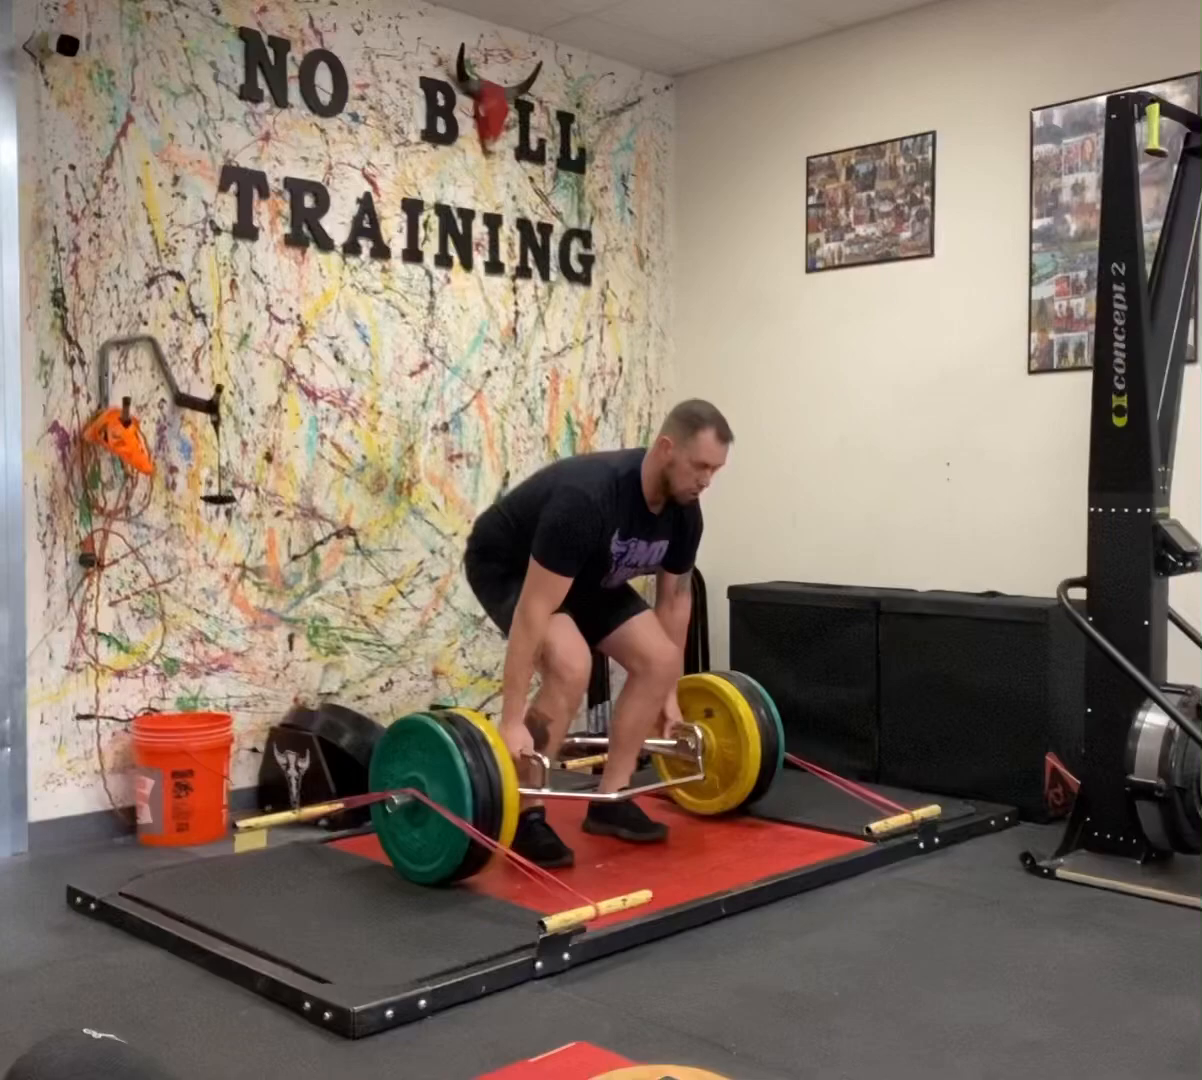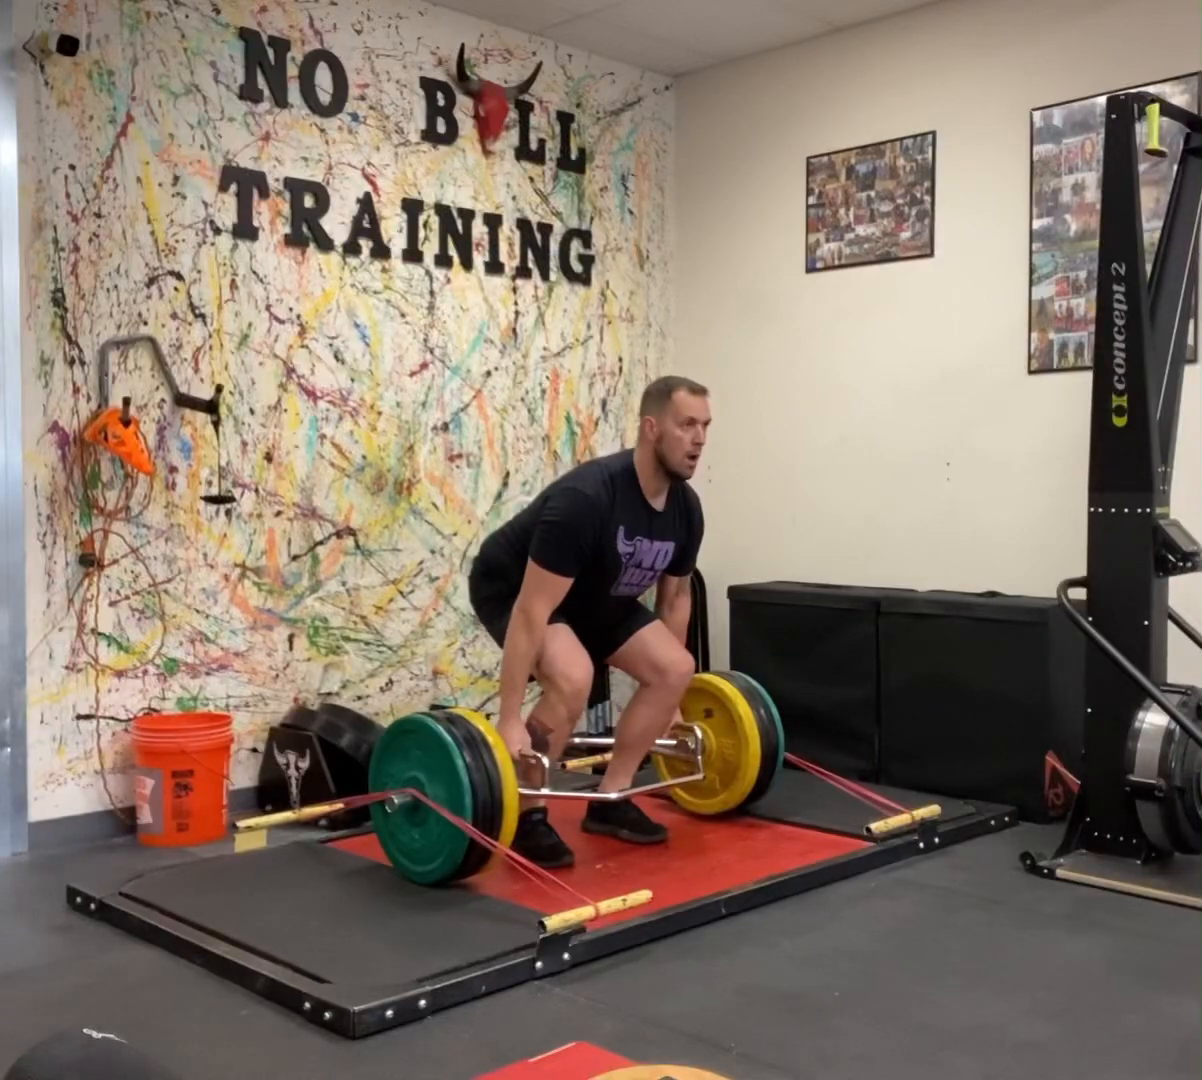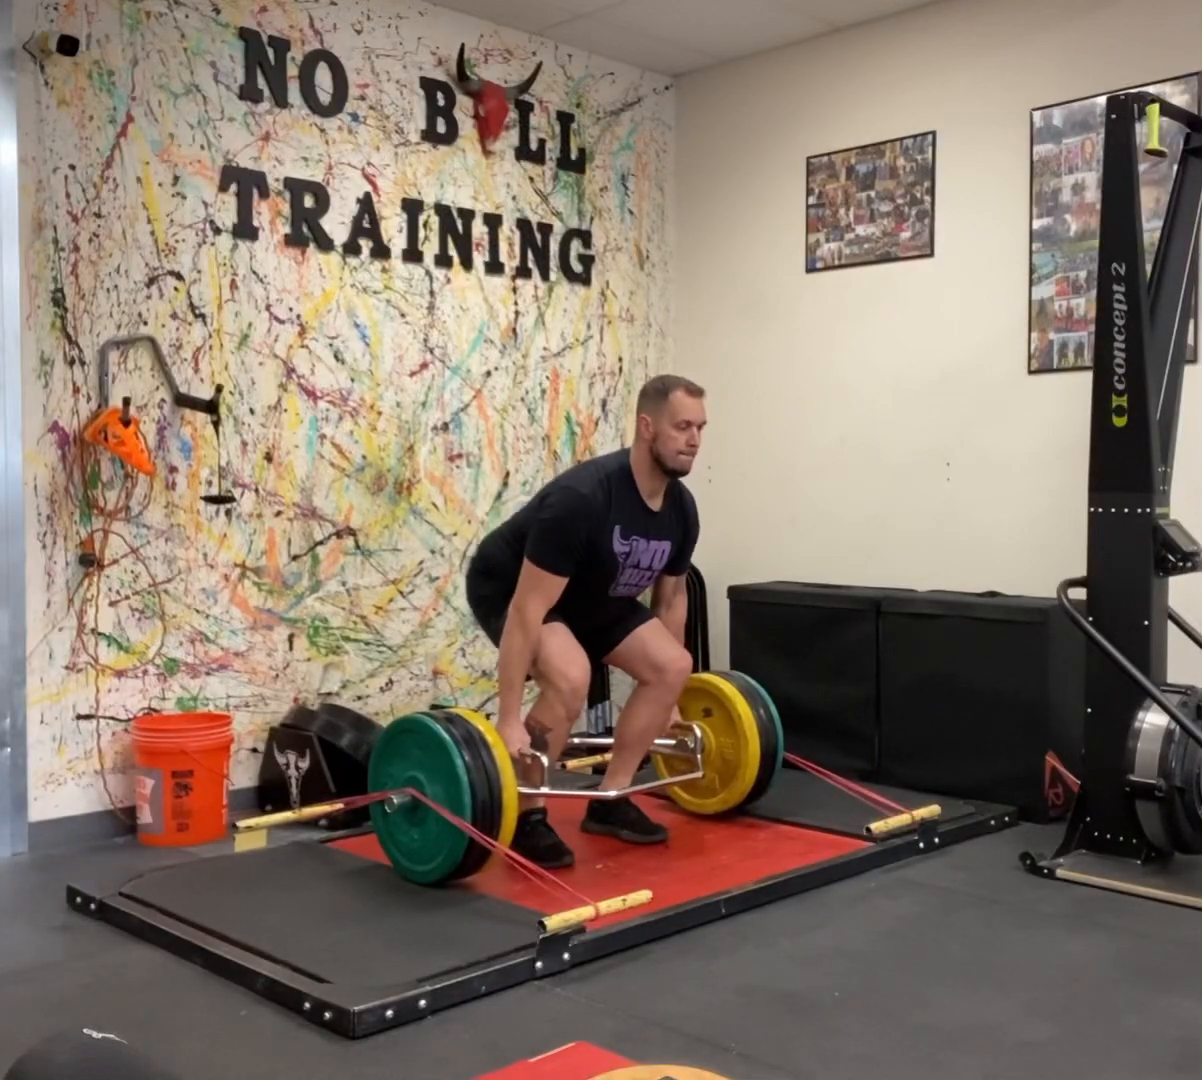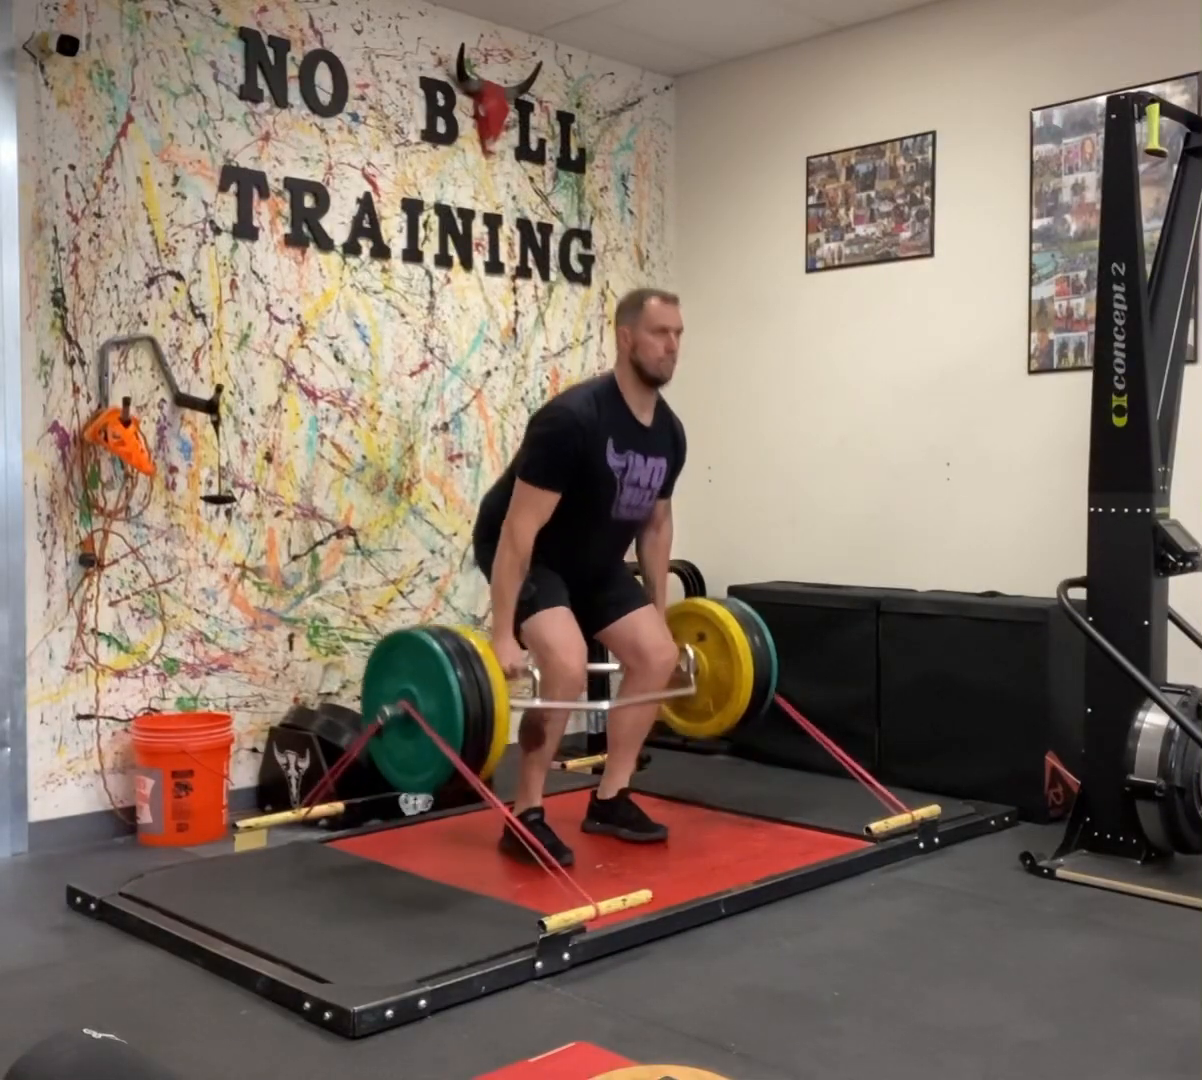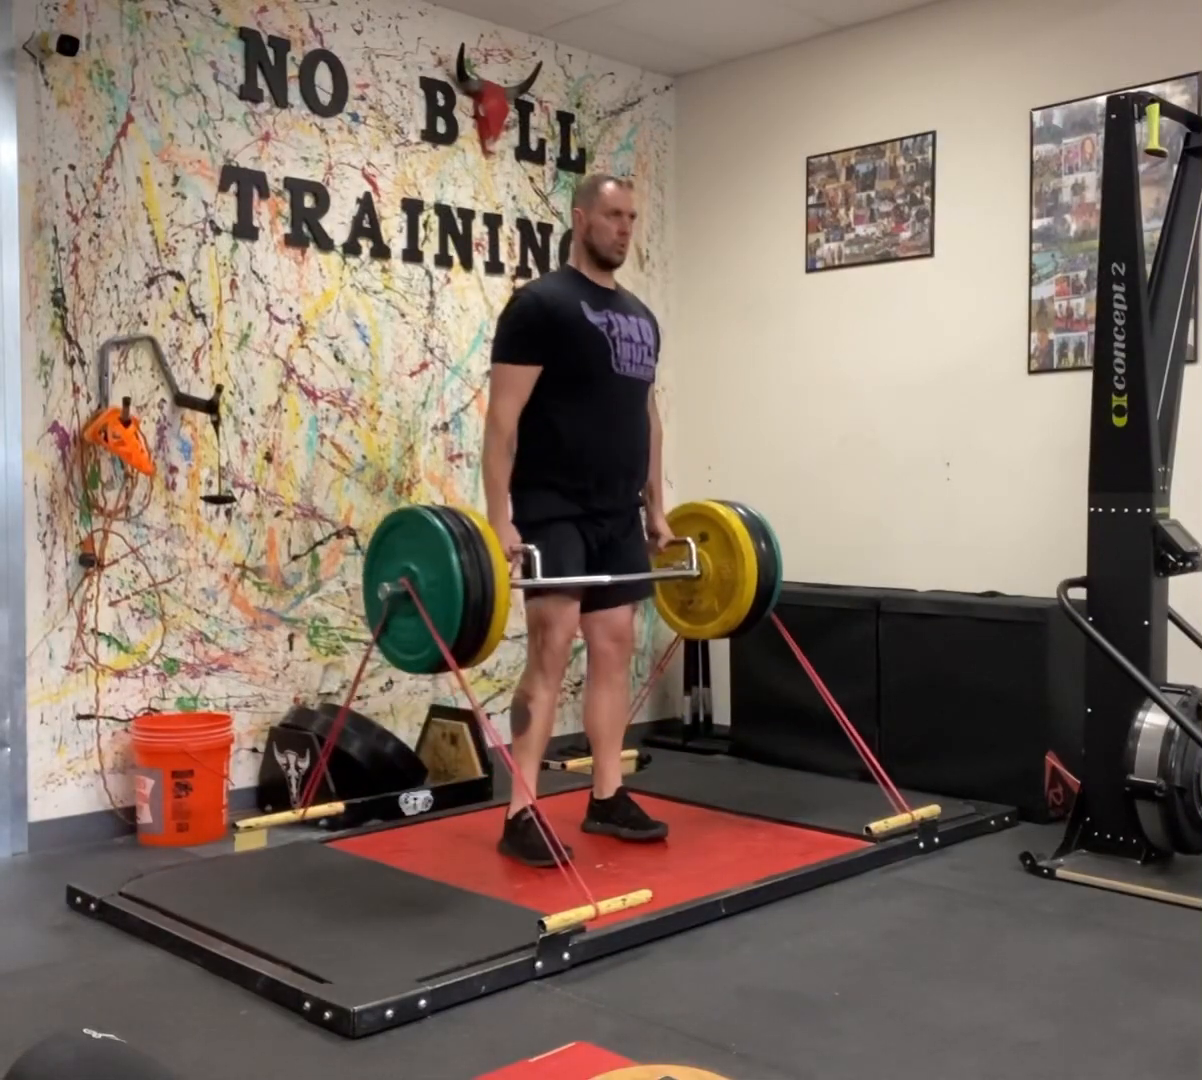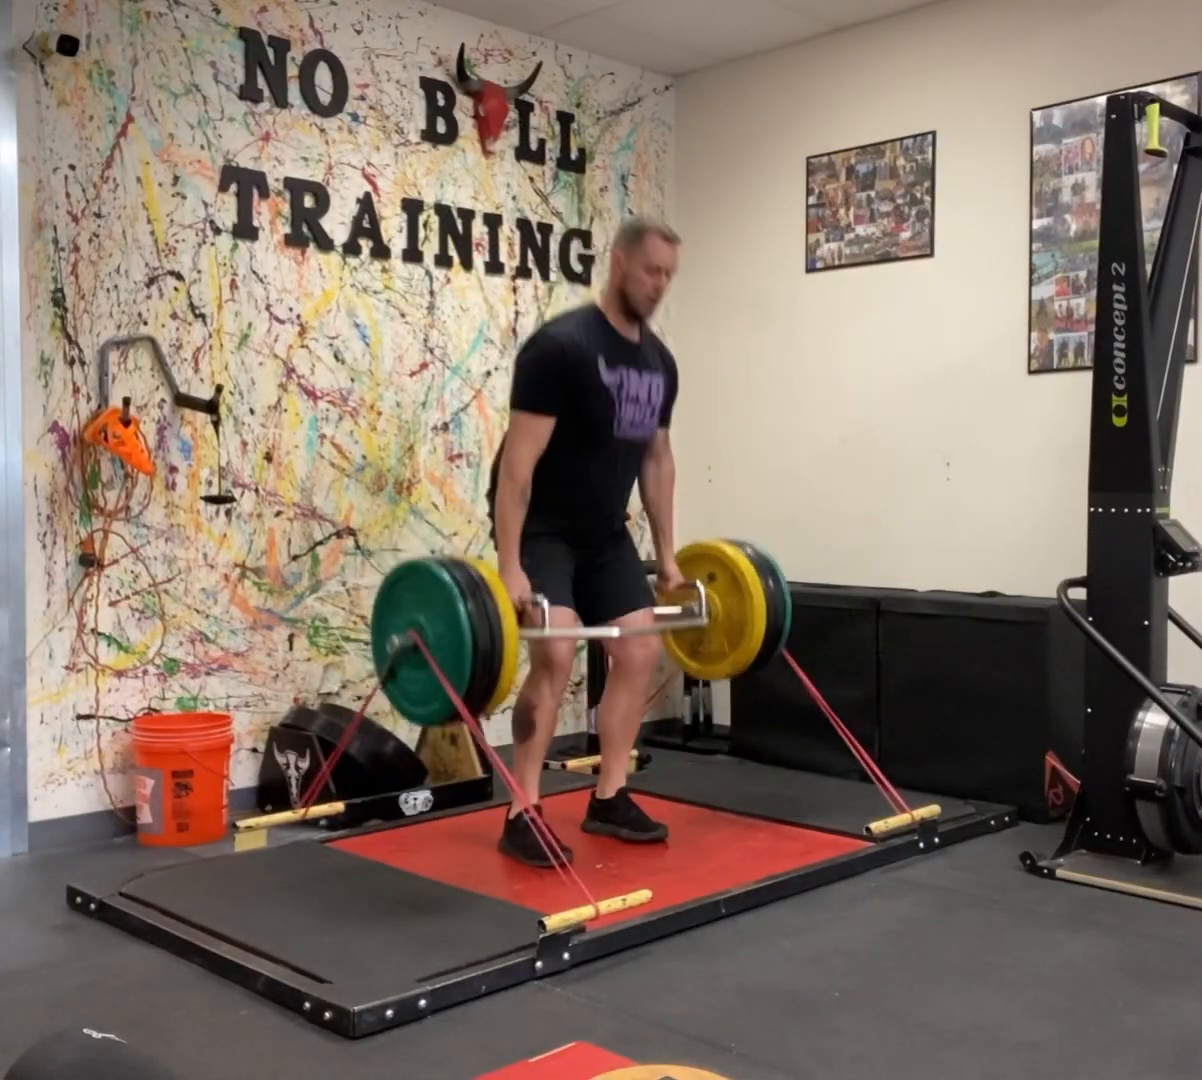
dt=0.4s
person 1, frame 1
left shoulder: (684, 511)
right shoulder: (587, 498)
left elbow: (675, 596)
right elbow: (533, 610)
left wrist: (671, 697)
right wrist: (511, 721)
right hip: (505, 565)
left knee: (661, 659)
right knee: (571, 666)
left ankle: (609, 800)
right ankle: (525, 817)
person 1, frame 2
left shoulder: (685, 508)
right shoulder: (586, 499)
left elbow: (675, 598)
right elbow: (531, 611)
left wrist: (672, 704)
right wrist: (509, 722)
right hip: (510, 588)
left knee: (675, 670)
right knee: (573, 679)
left ankle: (608, 802)
right ankle: (527, 817)
person 1, frame 3
left shoulder: (681, 509)
right shoulder: (582, 500)
left elbow: (671, 597)
right elbow: (528, 613)
left wrist: (670, 705)
right wrist: (509, 723)
right hip: (506, 588)
left knee: (673, 666)
right knee: (570, 677)
left ankle: (609, 802)
right ankle: (526, 818)
person 1, frame 4
left shoulder: (668, 431)
right shoulder: (573, 420)
left elbow: (656, 524)
right elbow: (519, 529)
left wrist: (660, 614)
right wrist: (503, 639)
left hip: (595, 561)
right hip: (532, 558)
left knee: (661, 655)
right knee: (567, 666)
left ankle: (609, 800)
right ankle: (524, 817)
person 1, frame 5
left shoulder: (639, 315)
right shoulder: (541, 303)
right elbow: (503, 415)
left wrist: (655, 507)
right wrist: (499, 518)
left hip: (618, 512)
right hip: (553, 511)
left knee: (613, 653)
right knee: (551, 654)
left ankle: (607, 799)
right ankle: (521, 814)
person 1, frame 6
left shoulder: (659, 360)
right shoulder: (562, 345)
left elbow: (658, 458)
right elbow: (518, 460)
left wrist: (666, 552)
right wrist: (510, 568)
left hip: (602, 531)
right hip: (540, 526)
left knee: (640, 653)
right knee: (555, 655)
left ankle: (608, 798)
right ankle: (522, 814)
